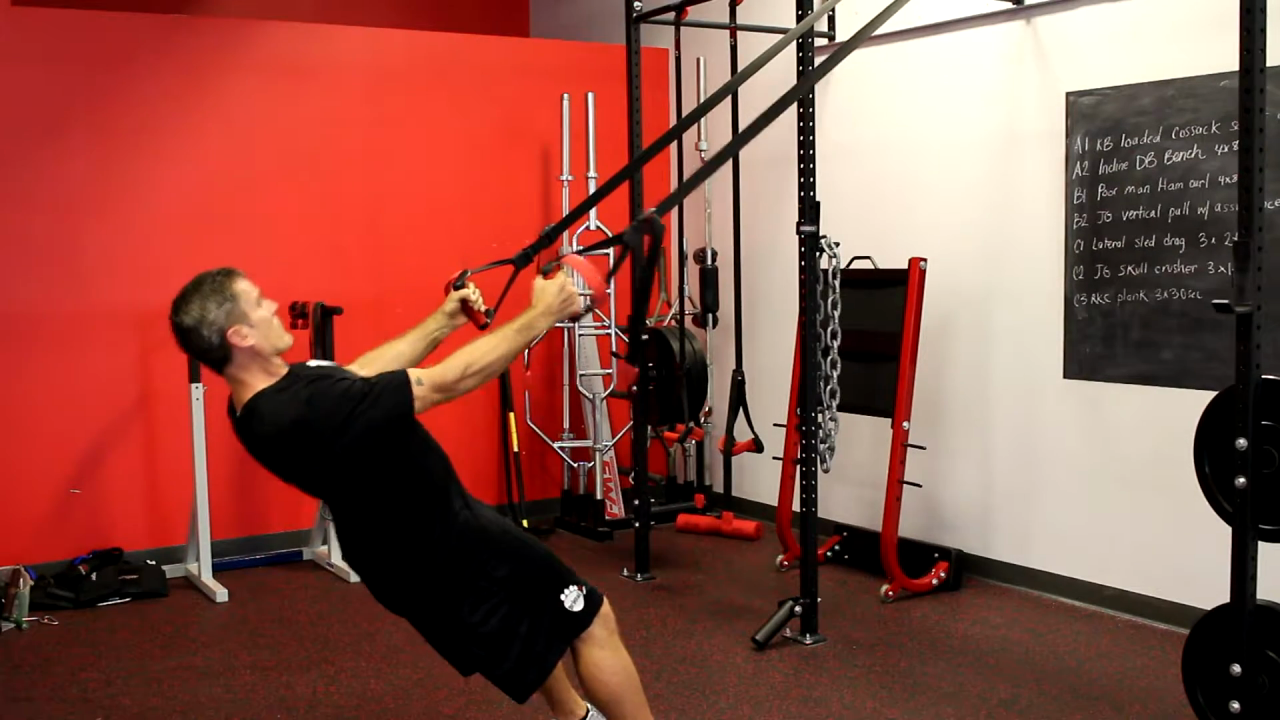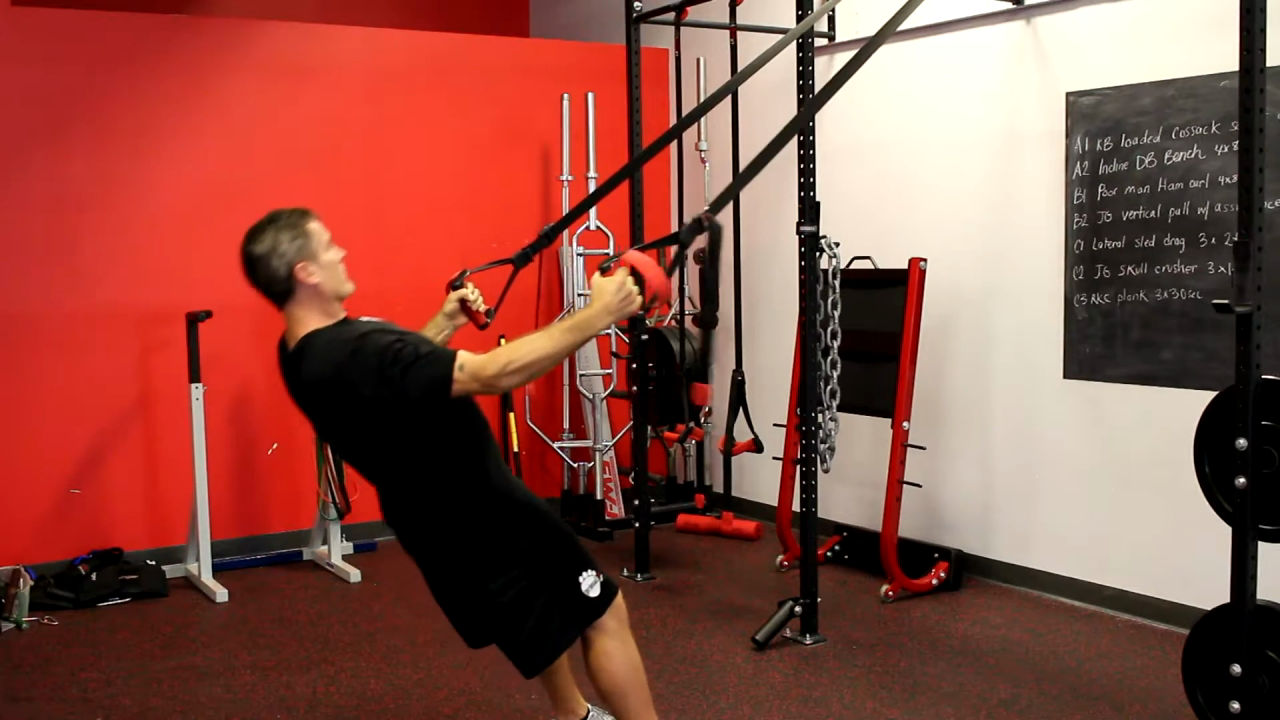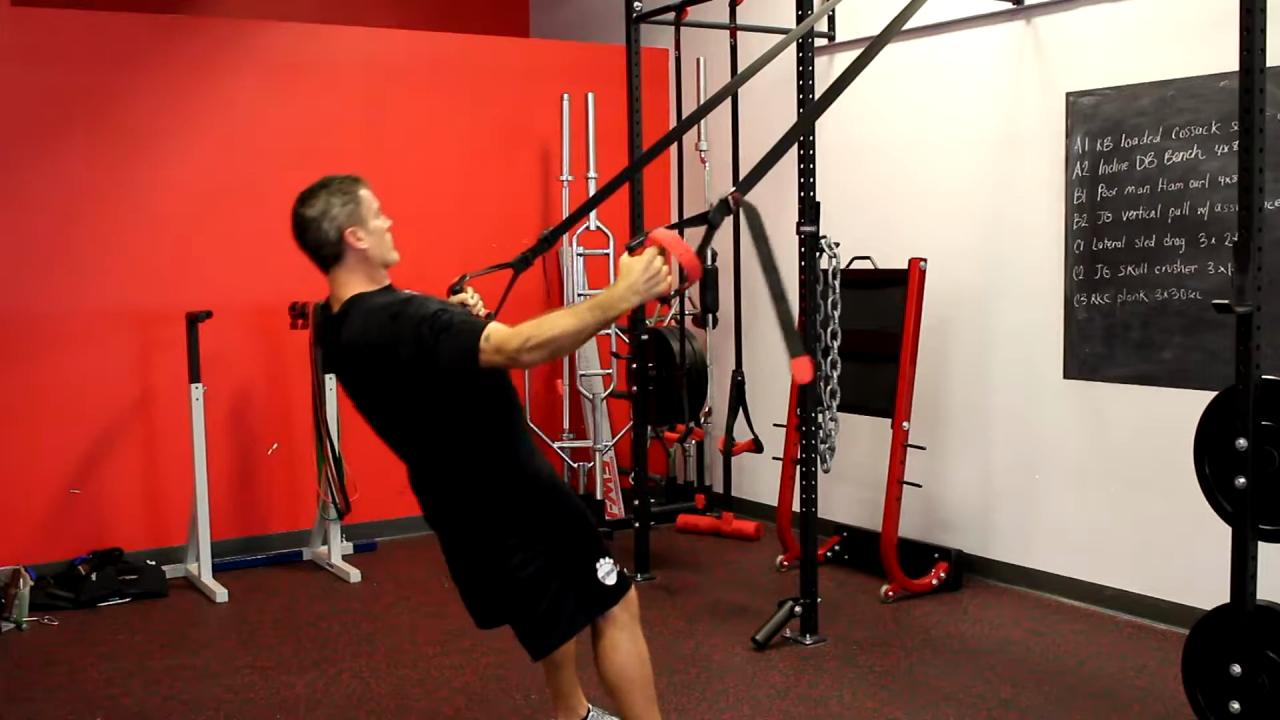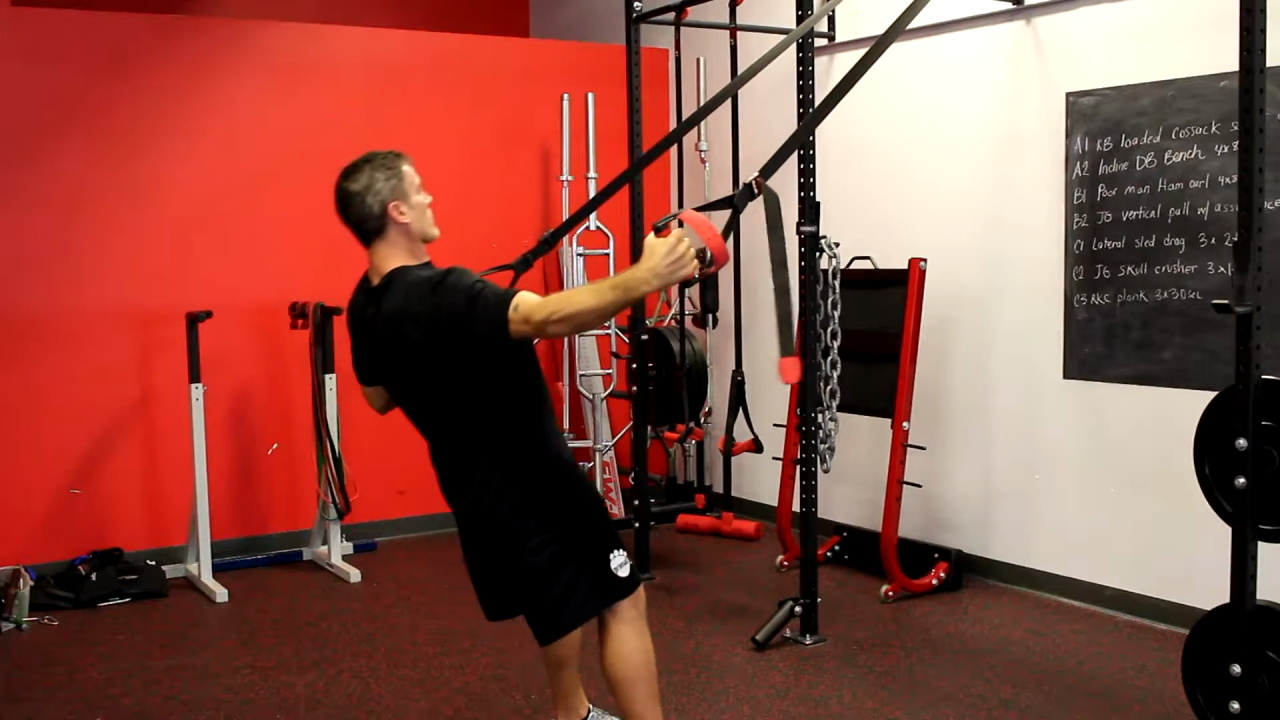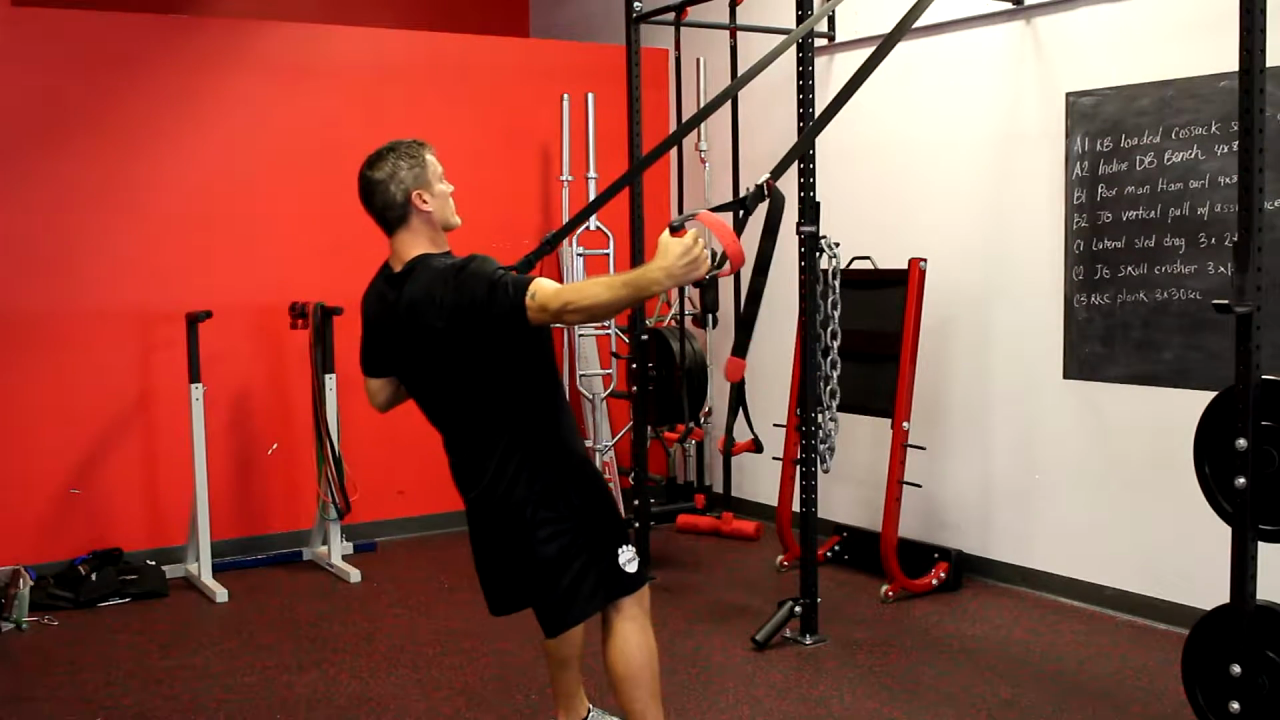
dt=0.3s
person 1, frame 1
left shoulder: (269, 398)
right shoulder: (308, 411)
left elbow: (363, 375)
right elbow: (448, 381)
left wrist: (444, 320)
right wrist: (541, 315)
left hip: (417, 533)
right hip: (442, 552)
left knee: (547, 615)
right knee: (593, 623)
person 1, frame 2
left shoulder: (310, 352)
right shoulder: (352, 355)
right elbow: (493, 374)
left wrist: (443, 326)
right wrist: (597, 315)
left hip: (439, 510)
right hip: (474, 513)
left knee: (549, 608)
right knee: (603, 615)
person 1, frame 3
left shoulder: (344, 323)
right shoulder: (393, 322)
right elbow: (520, 348)
left wrist: (453, 320)
right wrist: (624, 294)
left hip: (463, 492)
right hip: (502, 492)
left knee: (562, 602)
right knee: (616, 607)
person 1, frame 4
left shoulder: (368, 305)
right shoulder: (439, 296)
left elbow: (379, 397)
right elbow: (547, 318)
right wrist: (648, 275)
left hip: (478, 482)
right hip: (526, 479)
left knee: (562, 594)
right knee: (622, 603)
person 1, frame 5
left shoulder: (382, 297)
right shoulder: (461, 282)
left elbow: (382, 394)
right elbow: (564, 305)
right wrist: (661, 274)
left hip: (490, 477)
right hip: (540, 472)
left knee: (568, 592)
right knee: (626, 601)
